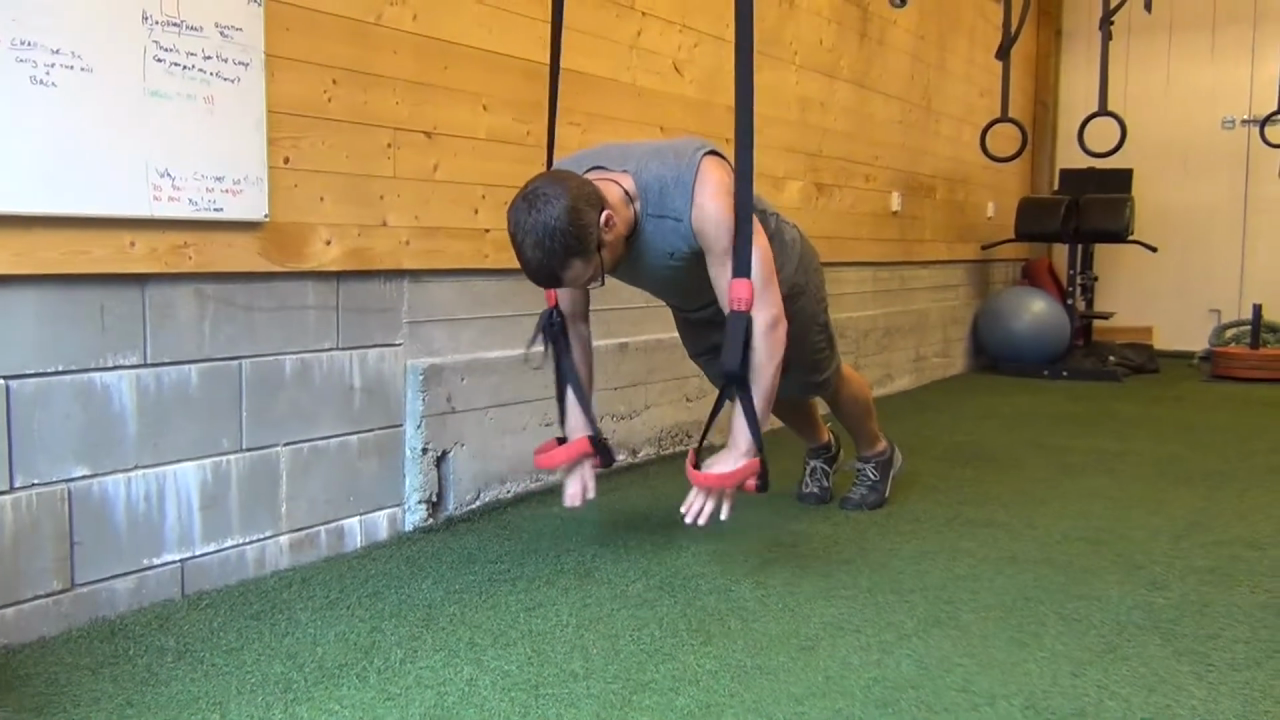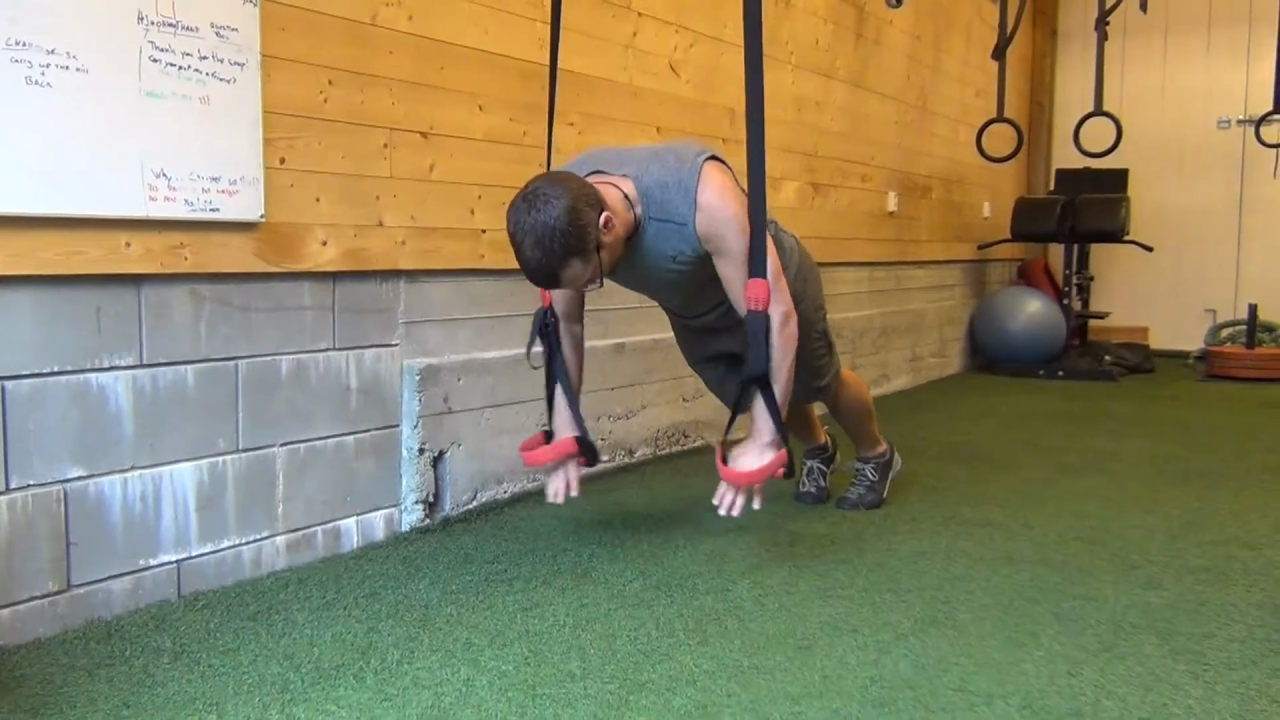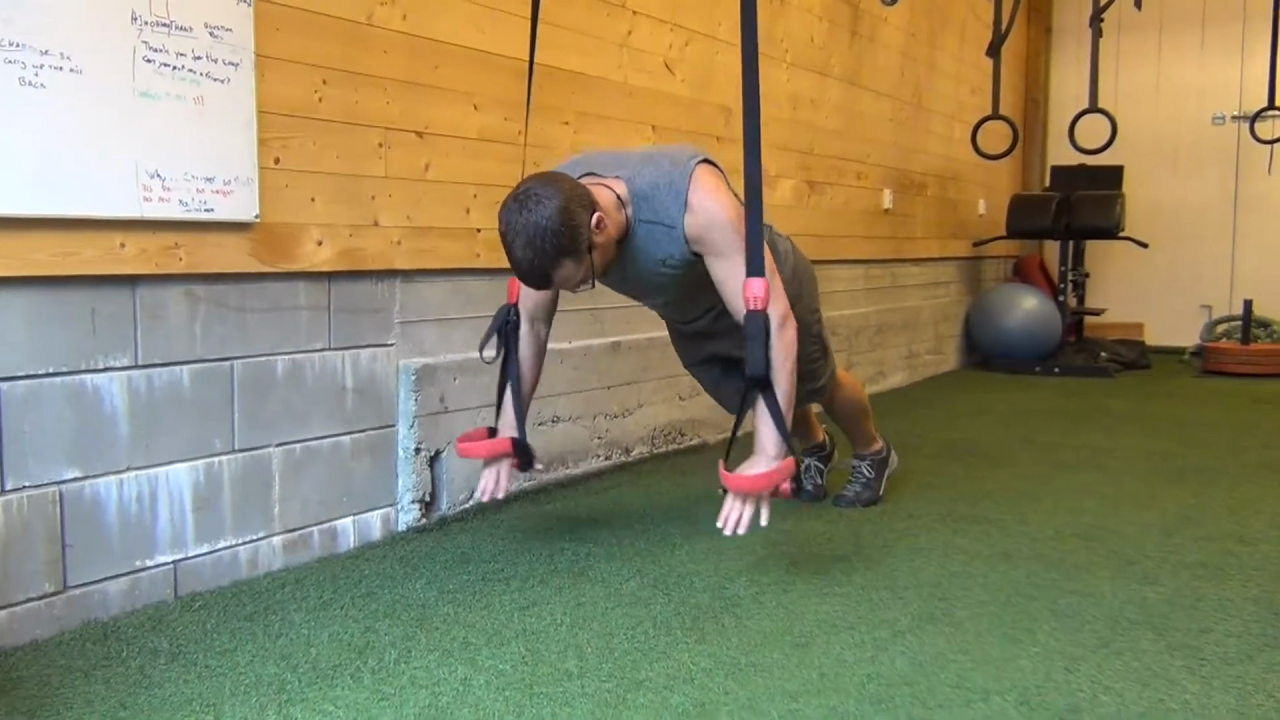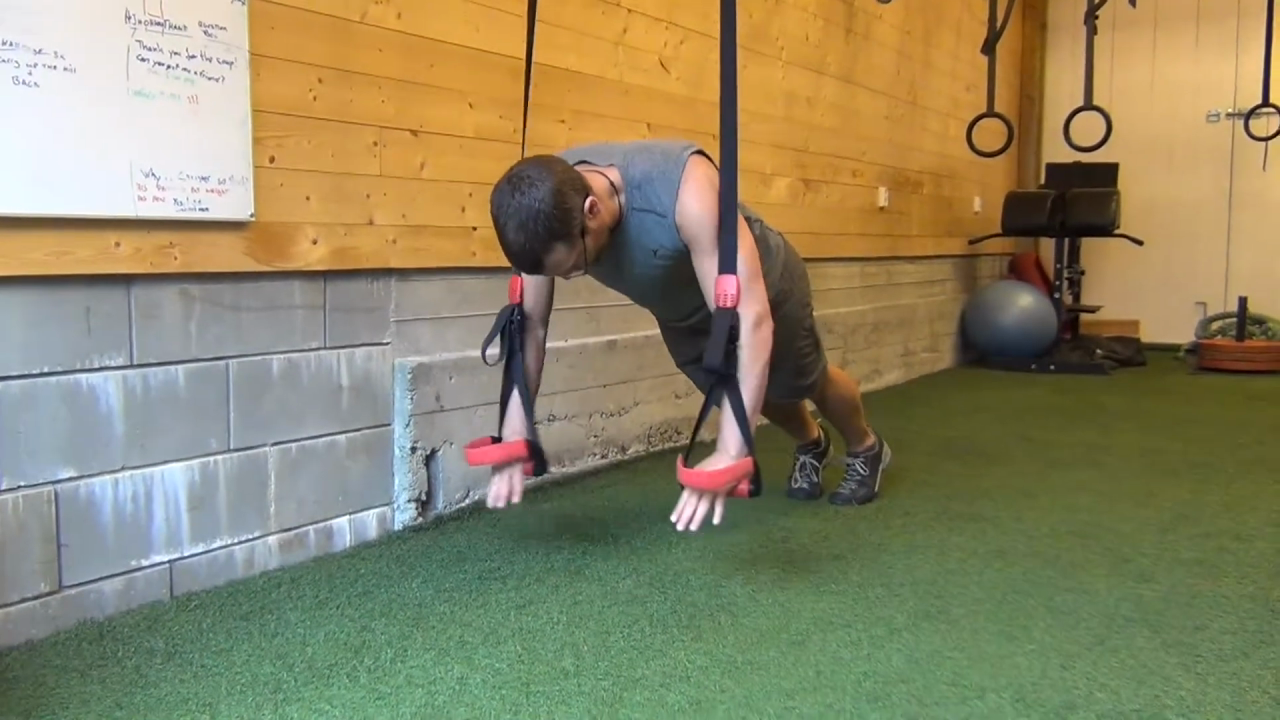
dt=0.2s
person 1, frame 1
left shoulder: (700, 191)
right shoulder: (560, 208)
left elbow: (765, 321)
right elbow: (572, 323)
left wrist: (740, 450)
right wrist: (578, 432)
left hip: (775, 278)
left knee: (820, 379)
right knee: (766, 389)
left ankle: (877, 455)
right ankle: (822, 449)
person 1, frame 2
left shoulder: (702, 195)
right shoulder: (564, 214)
left elbow: (776, 317)
right elbow: (566, 323)
left wrist: (762, 441)
right wrist: (565, 431)
left hip: (774, 284)
left knee: (819, 382)
right knee: (754, 394)
left ankle: (876, 457)
right ankle: (817, 451)
person 1, frame 3
left shoulder: (694, 198)
right shoulder: (552, 216)
left elbow: (775, 324)
right elbow: (530, 324)
left wrist: (769, 454)
right wrist: (506, 432)
left hip: (769, 291)
left knee: (817, 384)
right knee: (757, 398)
left ankle: (872, 454)
right ankle: (816, 450)
person 1, frame 4
left shoulder: (684, 189)
right shoulder: (545, 209)
left elbow: (751, 320)
right elbow: (531, 321)
left wrist: (731, 451)
right wrist: (513, 435)
left hip: (759, 286)
left knee: (807, 381)
right knee: (754, 391)
left ankle: (866, 451)
right ankle: (811, 446)
